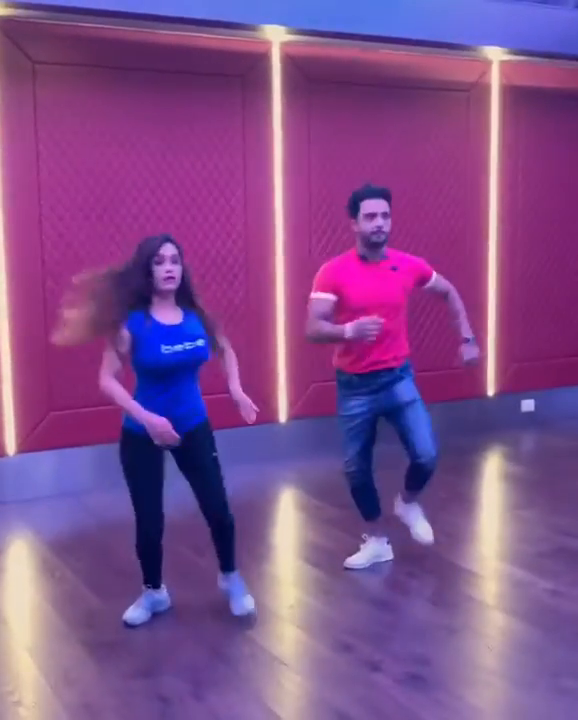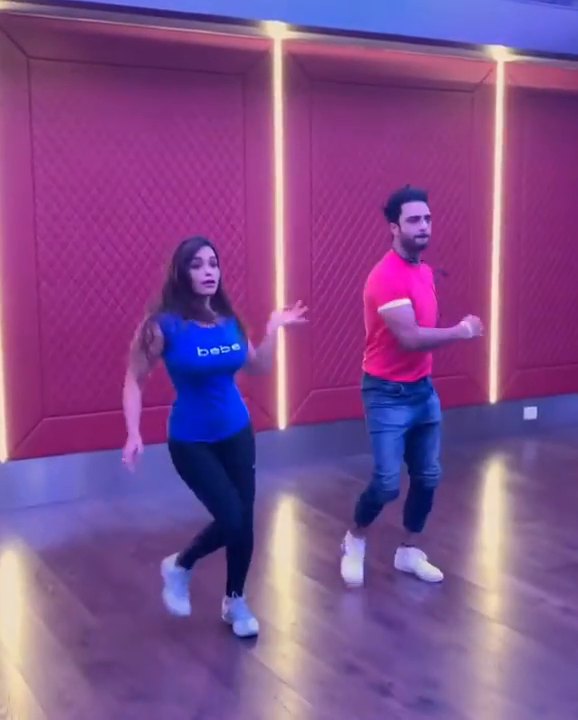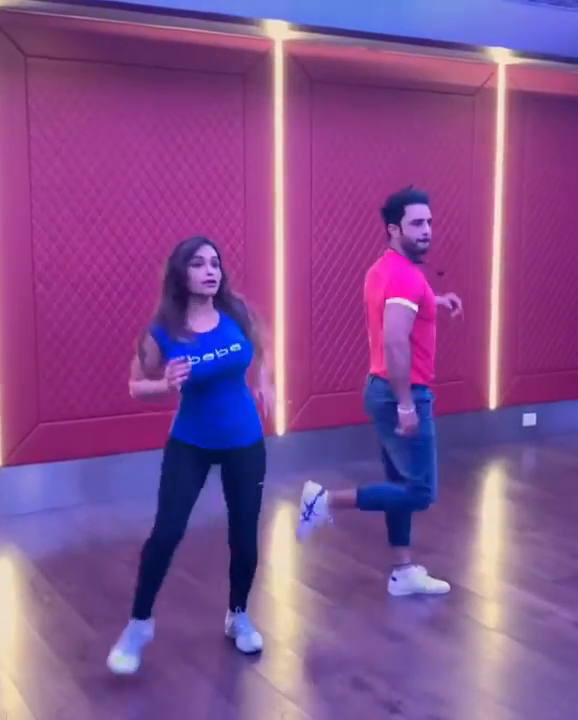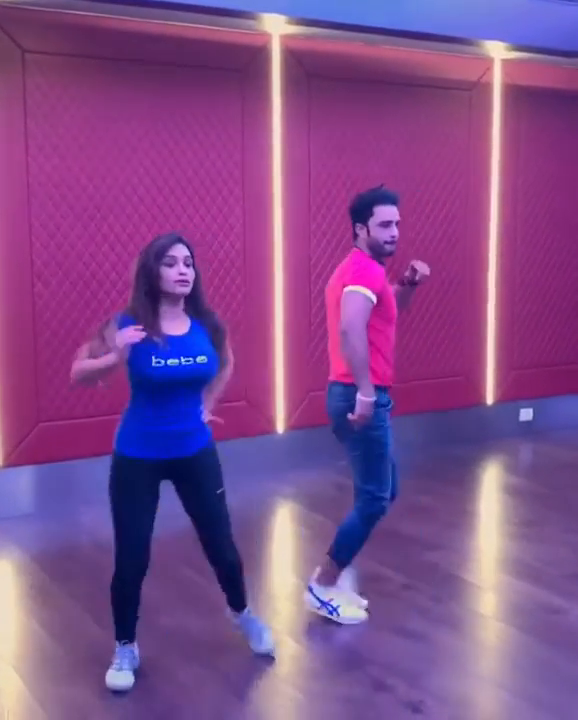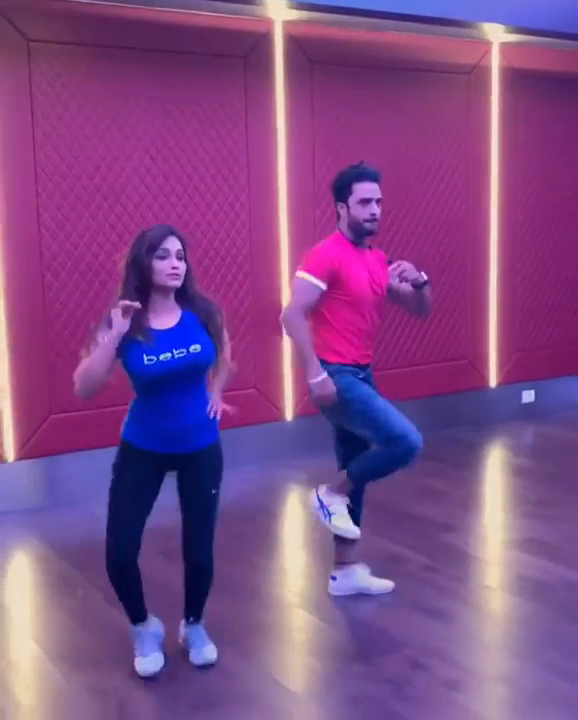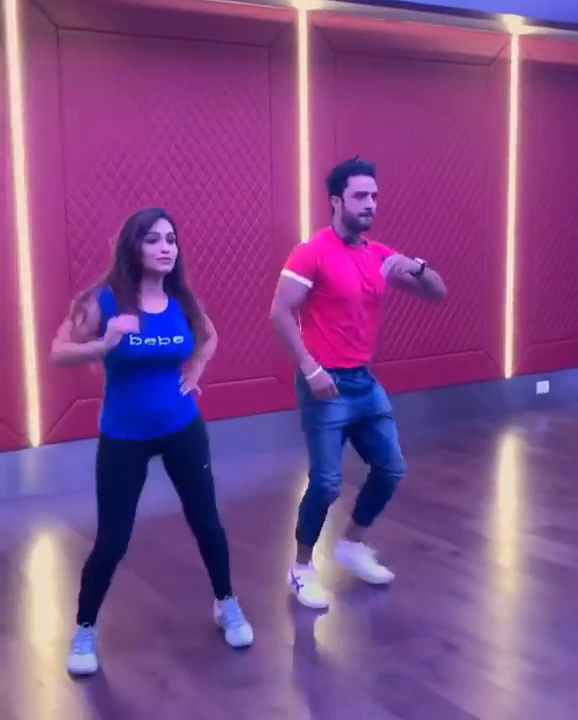
dt=0.4s
person 1, frame 1
left shoulder: (195, 316)
right shoulder: (130, 323)
left elbow: (224, 349)
right elbow: (107, 381)
left wrist: (237, 390)
right wrist: (147, 418)
left hip: (194, 428)
right hip: (143, 436)
left knee: (218, 511)
right knee: (149, 523)
left ankle: (231, 580)
right ankle: (153, 592)
person 1, frame 2
left shoulder: (229, 320)
right shoulder: (163, 325)
left elbow: (256, 366)
right elbow: (133, 380)
left wrist: (275, 329)
right wrist: (134, 434)
left hip: (236, 433)
right hip: (191, 442)
left knee: (244, 525)
right knee: (231, 522)
left ankle: (234, 601)
right ankle: (179, 567)
person 1, frame 3
left shoulder: (237, 313)
right shoulder: (161, 332)
left elbow: (257, 350)
right elbow: (136, 385)
left wrist: (263, 385)
right wrist: (163, 385)
left hip: (244, 441)
right hip: (189, 444)
left knee: (244, 539)
right knee: (166, 534)
left ankle: (238, 617)
right ankle: (139, 626)
person 1, frame 4
left shoulder: (208, 325)
right shoulder: (128, 326)
left elbow: (225, 365)
right elbow: (78, 373)
left wrist: (206, 404)
right wrist: (115, 356)
left hip: (195, 453)
right hip: (137, 457)
left knee: (221, 548)
right knee: (131, 559)
left ankle: (243, 615)
right ankle: (125, 649)
person 1, frame 5
left shoulder: (202, 313)
right shoulder: (125, 322)
left elbow: (222, 355)
right elbow: (83, 388)
left wrist: (213, 395)
right wrist: (114, 336)
left hip: (200, 447)
right hip: (143, 450)
left knee: (199, 550)
right knee: (120, 551)
left ankle: (194, 627)
right ankle: (145, 630)
person 1, frame 6
left shoulder: (183, 302)
right shoulder: (105, 300)
left elbow: (209, 338)
right elbow: (57, 353)
left wrist: (193, 374)
right wrist: (106, 342)
left hip: (183, 430)
right hip: (123, 438)
left knee: (206, 522)
right knee: (111, 542)
left ankle: (227, 606)
right ankle: (84, 630)
person 2, frame 1
left shoulder: (410, 266)
right shoulder: (332, 273)
left elbow: (449, 293)
right elbow: (314, 327)
left wrist: (466, 338)
right wrist: (348, 331)
left hip: (398, 378)
right hip: (353, 385)
left knee: (426, 454)
right knee: (356, 468)
left ankle: (409, 502)
right ankle: (376, 542)
person 2, frame 2
left shoulder: (425, 271)
right shoulder: (385, 277)
right elbow: (411, 338)
right wrist: (462, 331)
left hip: (423, 389)
right hip: (387, 394)
left knee: (427, 477)
right knee: (386, 483)
left ankle: (409, 552)
right ankle: (355, 540)
person 2, frame 3
left shoulder: (386, 269)
right shoulder: (405, 276)
right elbow: (395, 343)
left wrist: (435, 304)
right wrist: (405, 406)
left hip: (388, 391)
right hip: (403, 395)
left knee: (402, 483)
right knee: (420, 492)
left ankle: (404, 572)
right ankle: (326, 501)
person 2, frame 4
left shoulder: (356, 269)
right shoulder: (367, 270)
left elbow: (384, 308)
right elbow: (350, 329)
left wrist: (408, 284)
right wrist: (365, 392)
left hip: (349, 395)
right hip: (360, 398)
left knee: (378, 489)
right knee: (373, 499)
left ankle: (337, 576)
right ankle: (324, 588)
person 2, frame 5
left shoulder: (377, 259)
right shoulder: (326, 255)
left elbow: (421, 310)
right elbow: (293, 315)
left wrist: (418, 281)
right wrist: (314, 373)
left hip: (359, 375)
right hip: (336, 377)
left knee: (356, 469)
right knee: (405, 441)
left ankle: (347, 570)
right ankle: (334, 495)
person 2, frame 6
left shoulder: (381, 255)
right shoulder: (312, 253)
left elbow: (438, 293)
right elbow: (280, 314)
left wrist: (416, 267)
right wrist: (312, 370)
left hip: (365, 381)
right hip: (327, 385)
left knee: (390, 469)
right knee: (326, 484)
left ankle: (352, 543)
right ankle: (302, 568)
